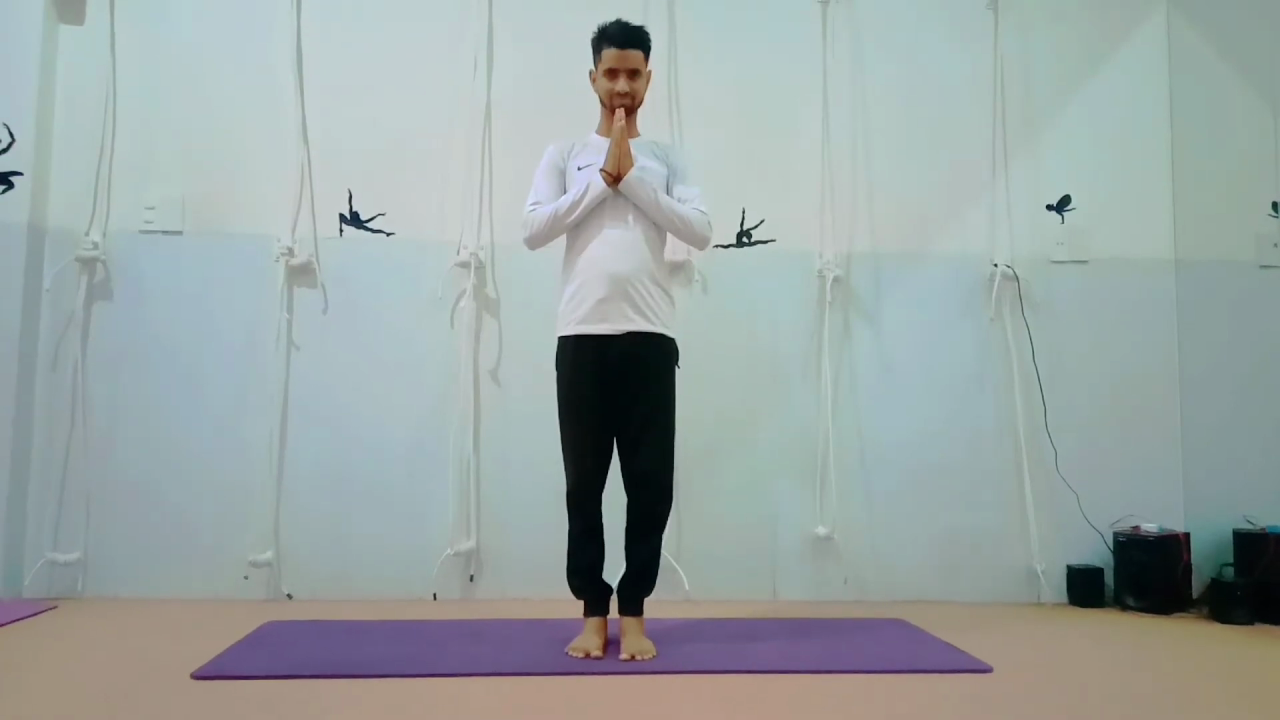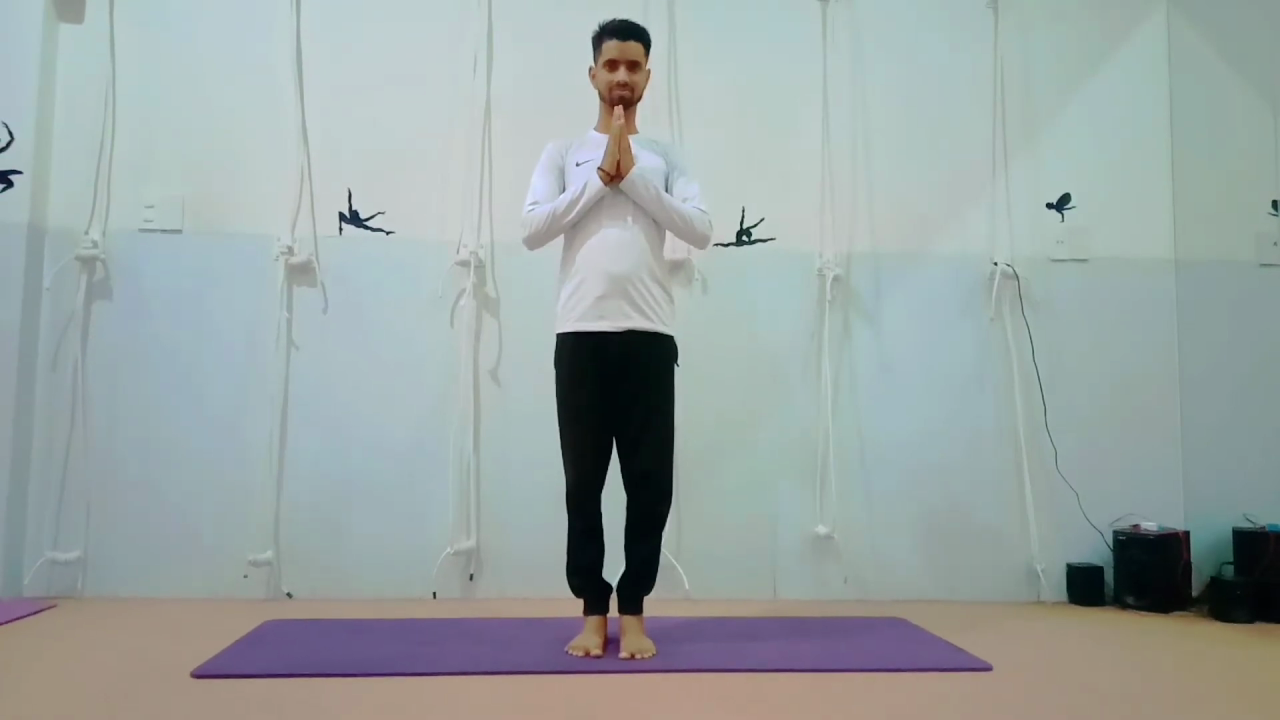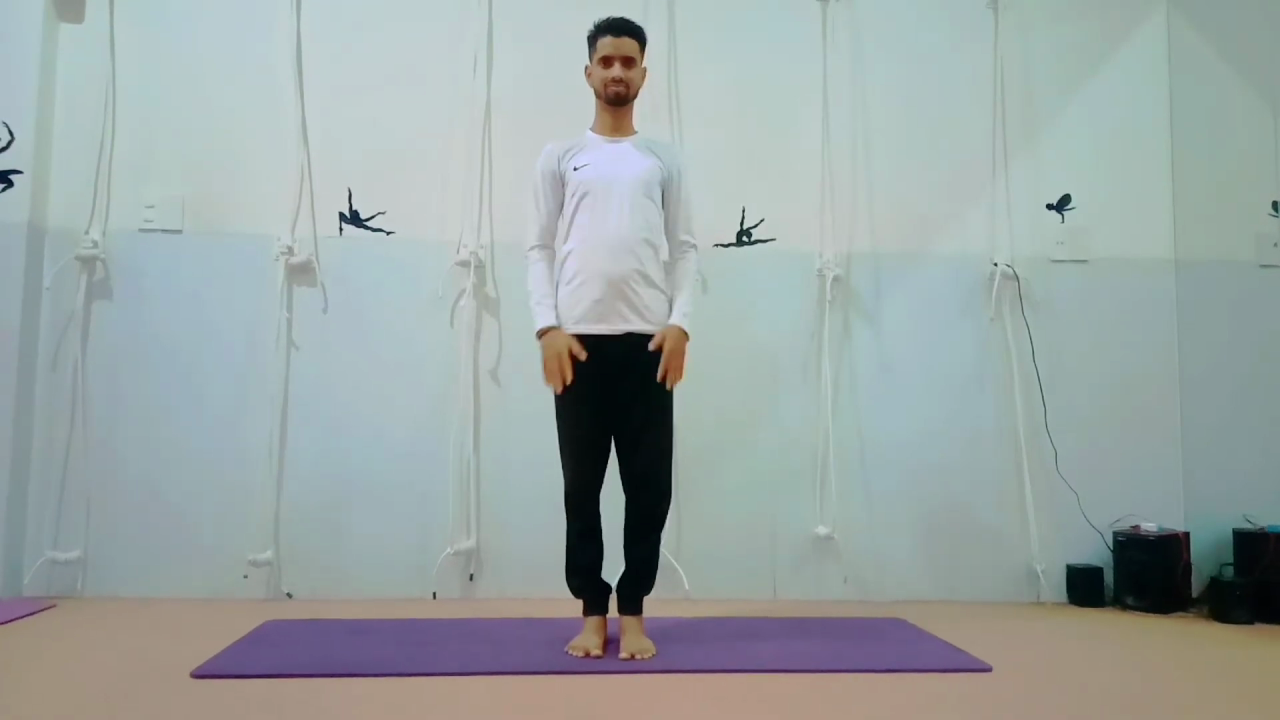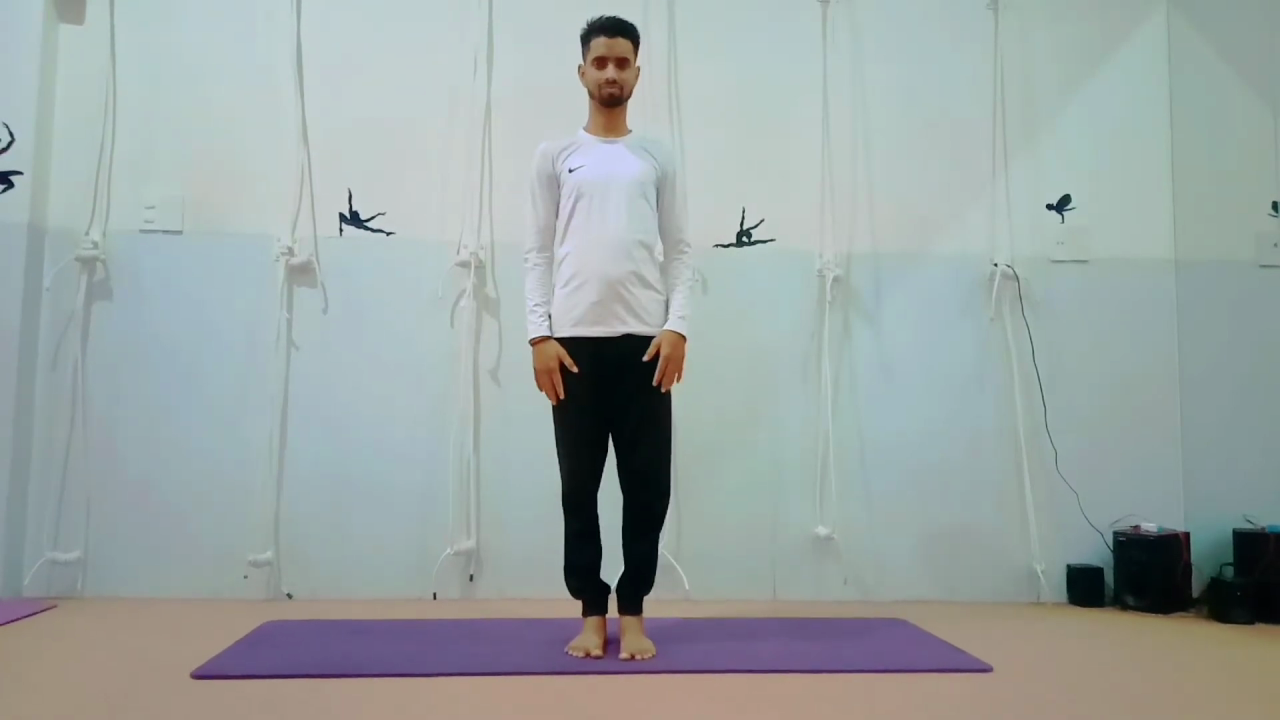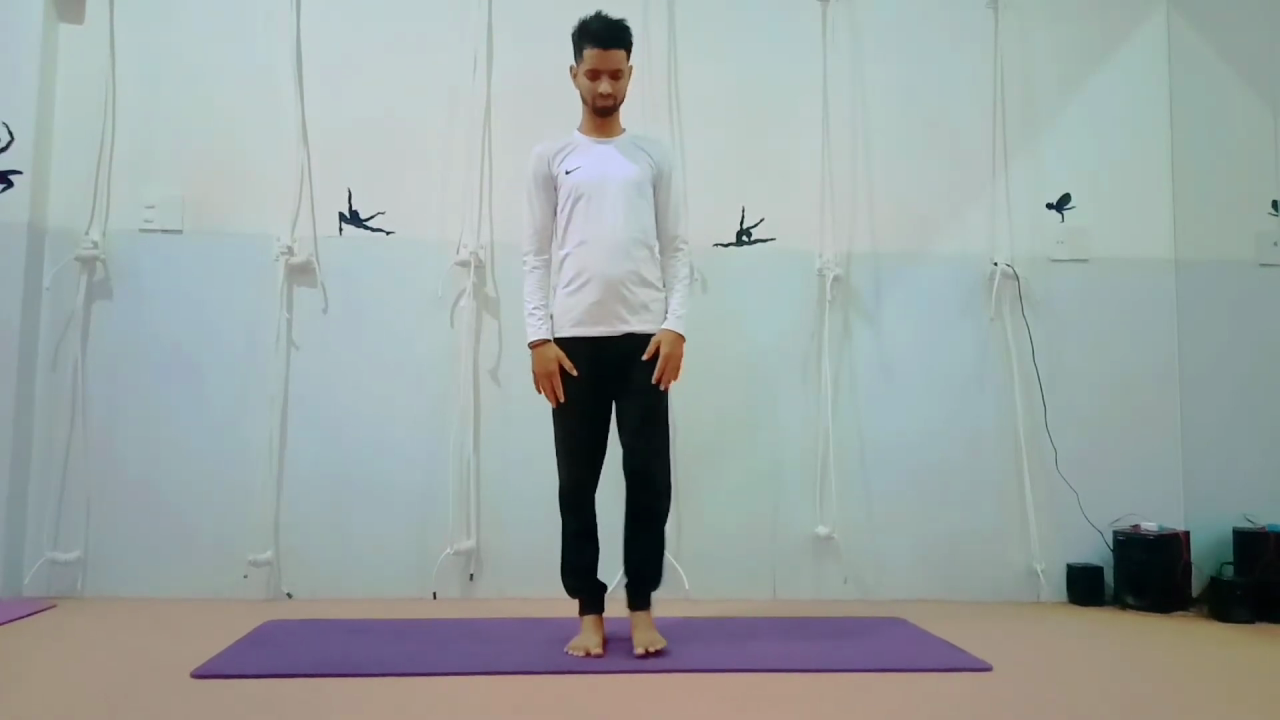
dt=0.5s
person 1, frame 1
left shoulder: (666, 159)
right shoulder: (564, 155)
left elbow: (700, 231)
right elbow: (533, 230)
left wrist: (633, 177)
right wrist: (601, 177)
left hip: (650, 338)
right hip: (582, 337)
left knee: (650, 483)
right knee: (584, 483)
left ankle: (632, 613)
right ankle: (593, 612)
person 1, frame 2
left shoulder: (666, 157)
right shoulder: (563, 153)
left elbow: (701, 230)
right elbow: (532, 230)
left wrist: (633, 175)
right wrist: (599, 177)
left hip: (649, 336)
right hip: (580, 335)
left knee: (650, 481)
right knee: (583, 481)
left ankle: (633, 611)
right ankle: (592, 609)
person 1, frame 3
left shoulder: (664, 159)
right shoulder: (560, 156)
left elbow: (683, 249)
right elbow: (540, 249)
left wrist: (679, 323)
right wrist: (548, 326)
left hip: (646, 339)
right hip: (580, 339)
left knee: (648, 482)
right knee: (582, 483)
left ankle: (632, 612)
right ankle: (592, 611)
person 1, frame 4
left shoulder: (658, 157)
right shoulder: (555, 155)
left elbow: (677, 250)
right elbow: (539, 252)
left wrist: (677, 326)
right wrist: (540, 333)
left hip: (644, 339)
right hip: (575, 340)
left knee: (647, 483)
right knee: (579, 483)
left ankle: (632, 612)
right ankle: (592, 611)
person 1, frame 5
left shoulder: (653, 156)
right shoulder: (550, 158)
left elbow: (674, 248)
right elbow: (537, 256)
left wrist: (675, 325)
right wrist: (539, 337)
left hip: (643, 337)
right hip: (574, 340)
left knee: (649, 476)
right knee: (577, 483)
left ankle: (640, 607)
right ankle: (589, 612)
